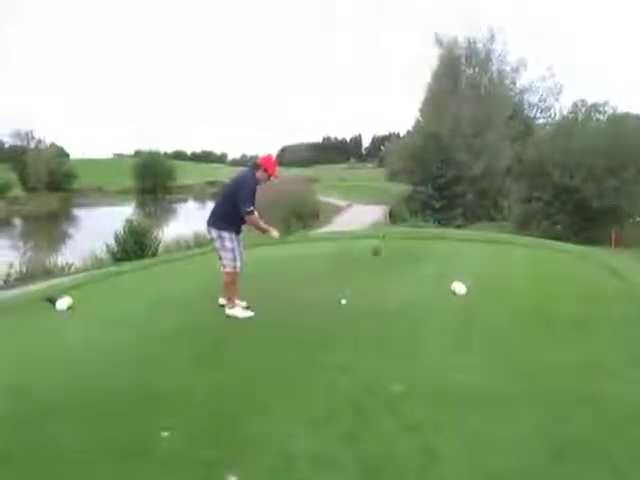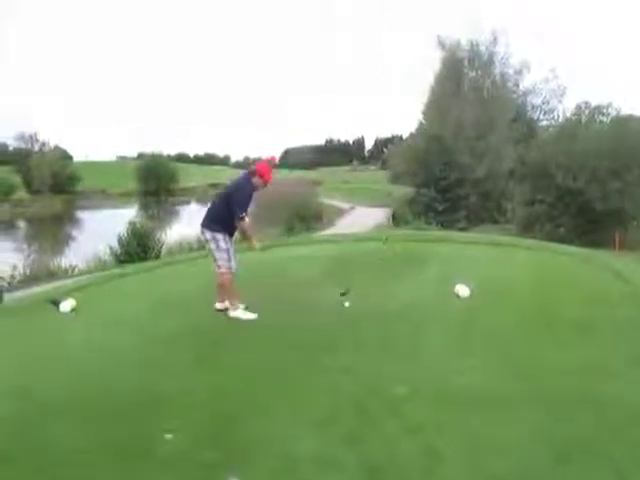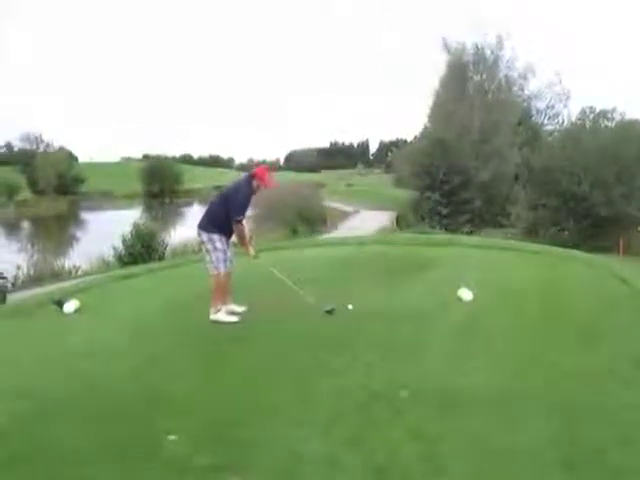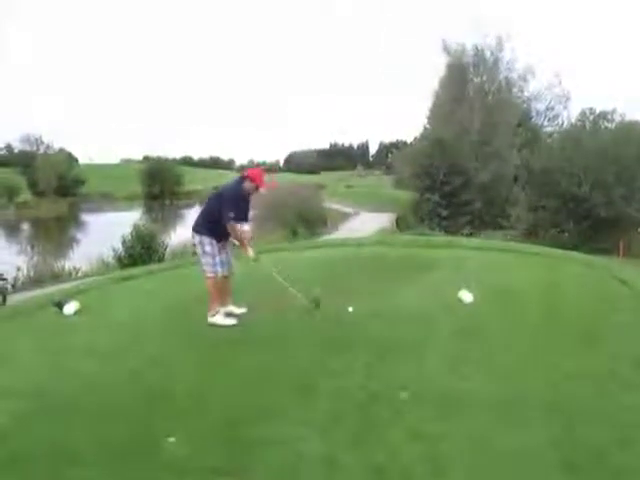
dt=0.3s
person 1, frame 1
left shoulder: (248, 178)
right shoulder: (247, 183)
left elbow: (250, 211)
right elbow: (249, 217)
left wrist: (263, 226)
right wrist: (268, 230)
left hip: (230, 226)
right hip: (221, 227)
left knee: (235, 264)
right knee: (231, 266)
left ankle: (226, 297)
right ankle: (231, 306)
person 1, frame 2
left shoulder: (245, 184)
right shoulder: (243, 189)
left elbow: (241, 217)
right elbow: (239, 221)
left wrist: (249, 233)
right wrist: (251, 240)
left hip: (222, 228)
right hip: (214, 229)
left knee: (227, 267)
right knee: (226, 268)
left ankle: (222, 301)
right ankle: (235, 308)
person 1, frame 3
left shoulder: (244, 188)
right shoulder: (241, 193)
left elbow: (238, 220)
right elbow: (237, 224)
left wrist: (246, 238)
right wrist: (247, 246)
left hip: (219, 230)
right hip: (211, 230)
left knee: (226, 268)
right knee: (220, 270)
left ankle: (226, 304)
right ankle: (216, 311)
person 1, frame 4
left shoulder: (244, 197)
right shoulder: (230, 192)
left elbow: (242, 222)
right elbow: (230, 223)
left wrist: (247, 242)
right wrist: (245, 247)
left hip: (220, 236)
right hip: (205, 234)
left knee: (226, 271)
right knee: (215, 274)
left ankle: (226, 305)
right ankle: (213, 314)
